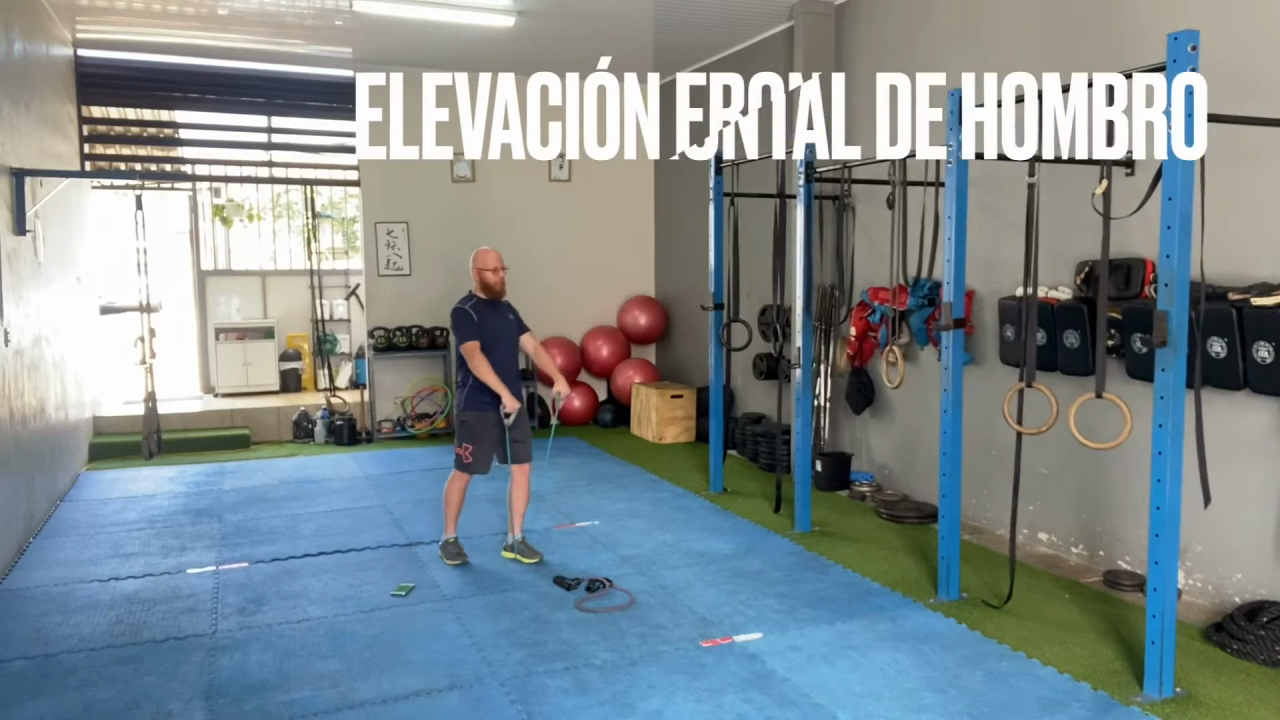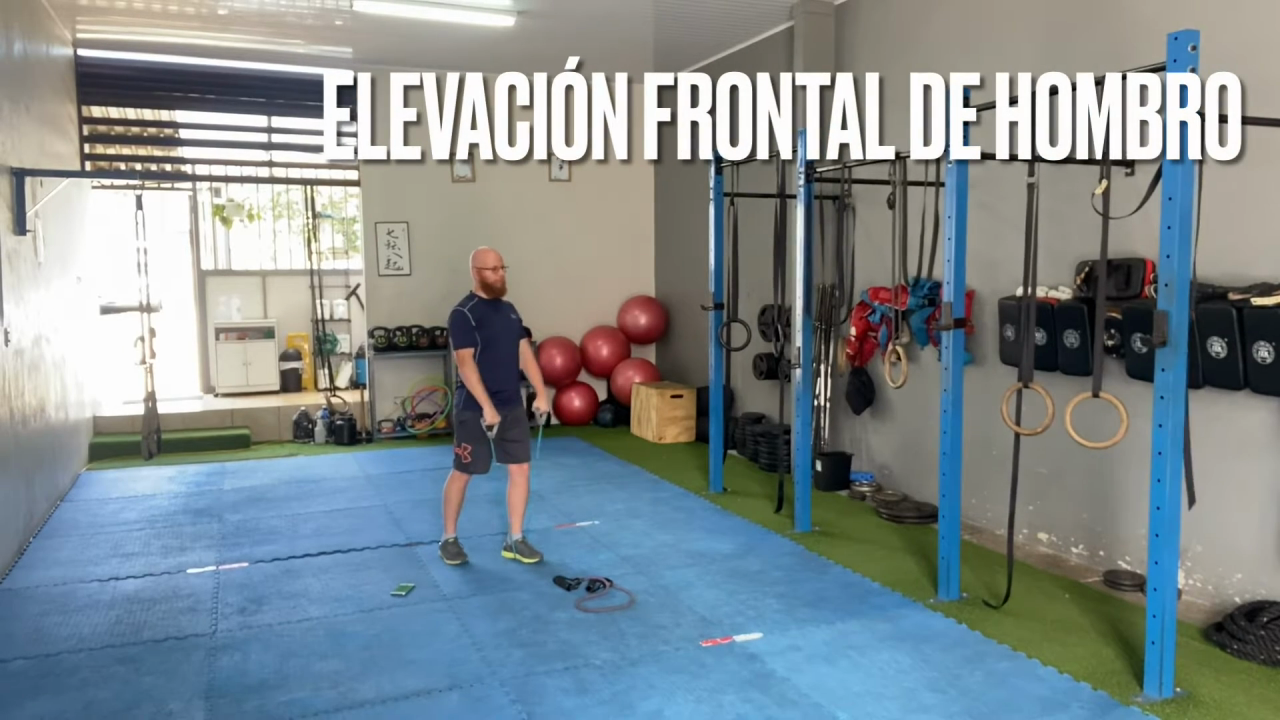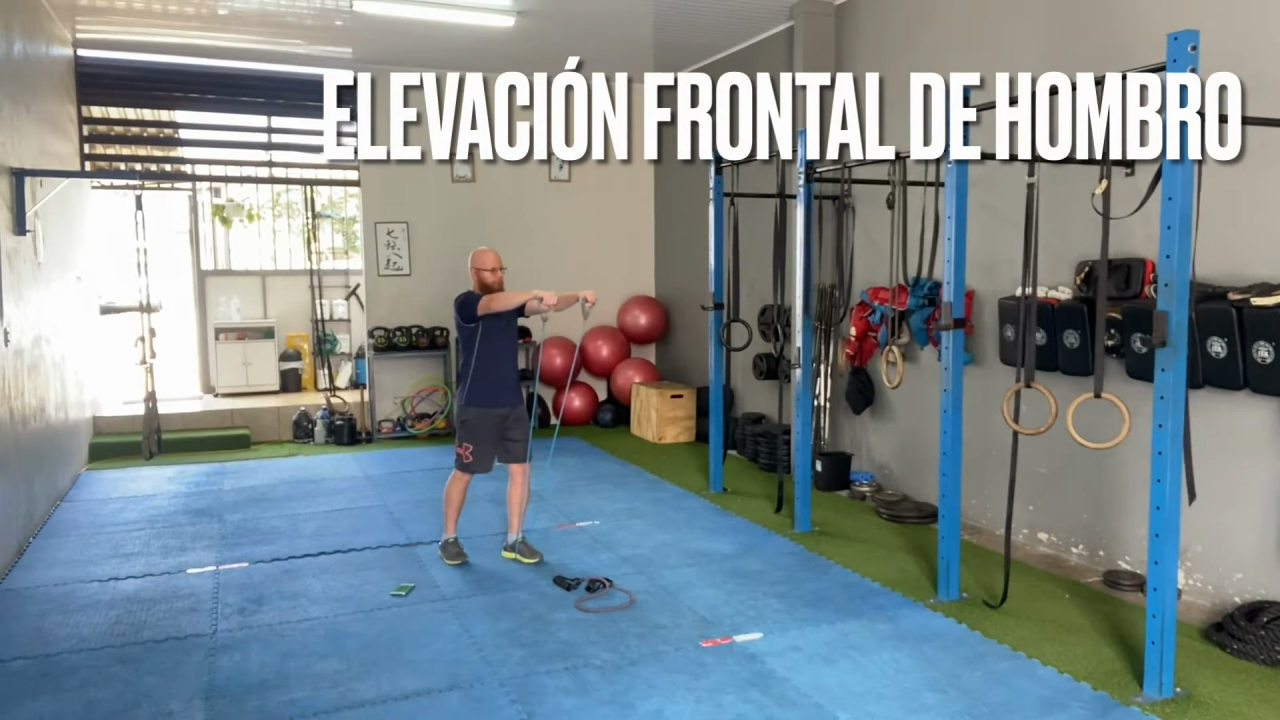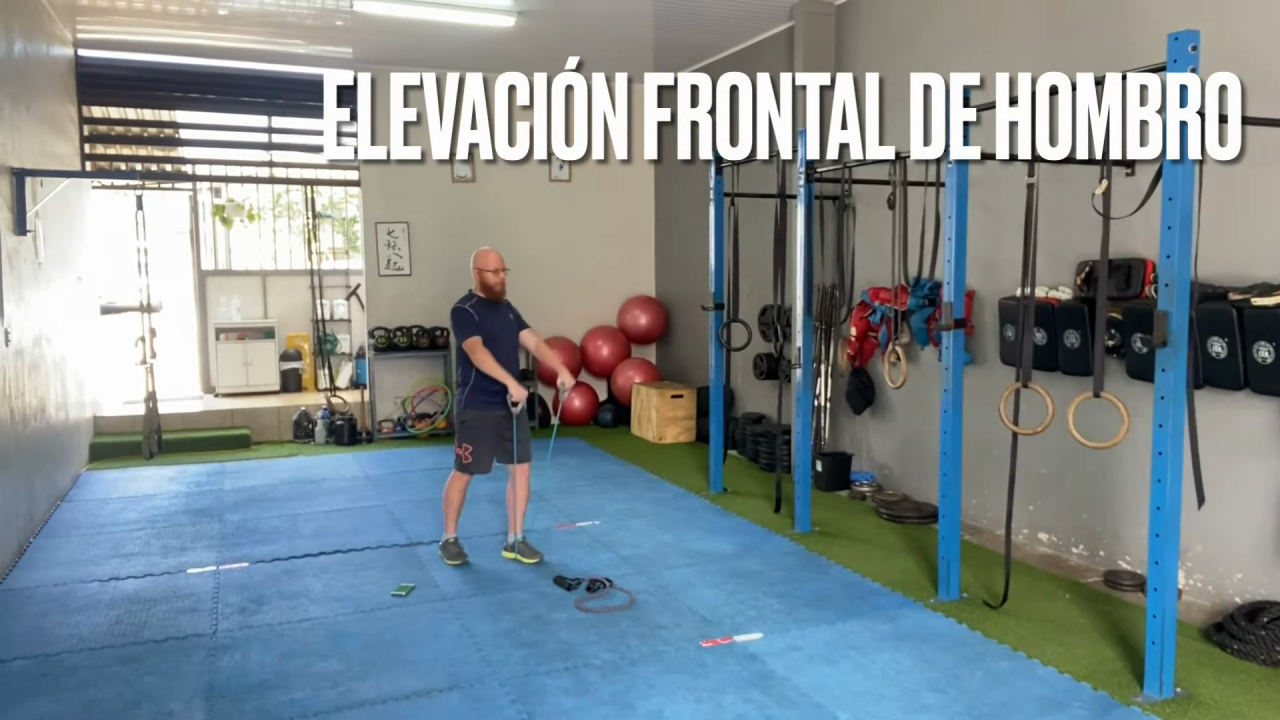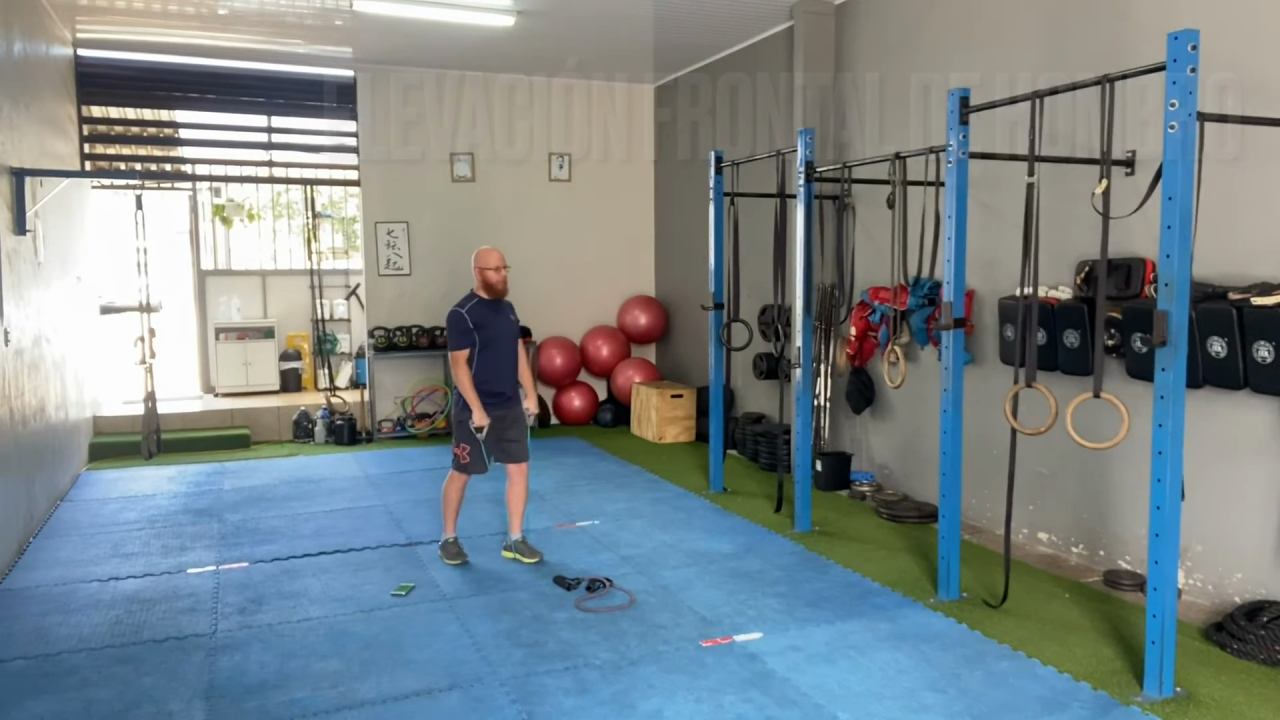
dt=1s
person 1, frame 1
left shoulder: (507, 309)
right shoulder: (464, 312)
left elbow: (532, 346)
right elbow: (474, 357)
left wrist: (557, 378)
right wrist: (504, 394)
left hip: (513, 405)
right hip: (476, 409)
left knee: (521, 468)
right knee: (463, 473)
left ankle: (515, 539)
right ankle: (449, 538)
person 1, frame 2
left shoulder: (509, 309)
right shoulder: (464, 313)
left elbow: (525, 354)
right elbow: (466, 364)
left wrist: (541, 393)
right wrist: (486, 407)
left hip: (513, 407)
right hip: (476, 409)
left knee: (520, 469)
right knee: (463, 473)
left ankle: (515, 539)
right ankle: (449, 538)
person 1, frame 3
left shoulder: (509, 303)
right shoulder: (465, 304)
left elbow: (546, 306)
right elbow: (493, 304)
left wrist: (576, 297)
right wrist: (536, 294)
left hip: (513, 403)
right hip: (476, 407)
left knee: (520, 469)
right knee: (463, 473)
left ankle: (514, 539)
right ankle: (449, 538)
person 1, frame 4
left shoulder: (507, 308)
right shoulder: (464, 311)
left elbow: (533, 342)
right elbow: (476, 352)
left wrist: (561, 369)
right wrist: (510, 382)
left hip: (512, 406)
right hip: (476, 408)
left knee: (521, 469)
right knee: (463, 473)
left ankle: (514, 539)
right ankle: (449, 538)
person 1, frame 5
left shoulder: (508, 308)
right shoulder: (462, 314)
right elbow: (459, 365)
left wrist: (530, 395)
right wrist: (476, 409)
left hip: (510, 407)
right hip: (475, 410)
left knee: (519, 469)
right knee: (461, 473)
left ankle: (514, 539)
right ankle: (448, 538)
